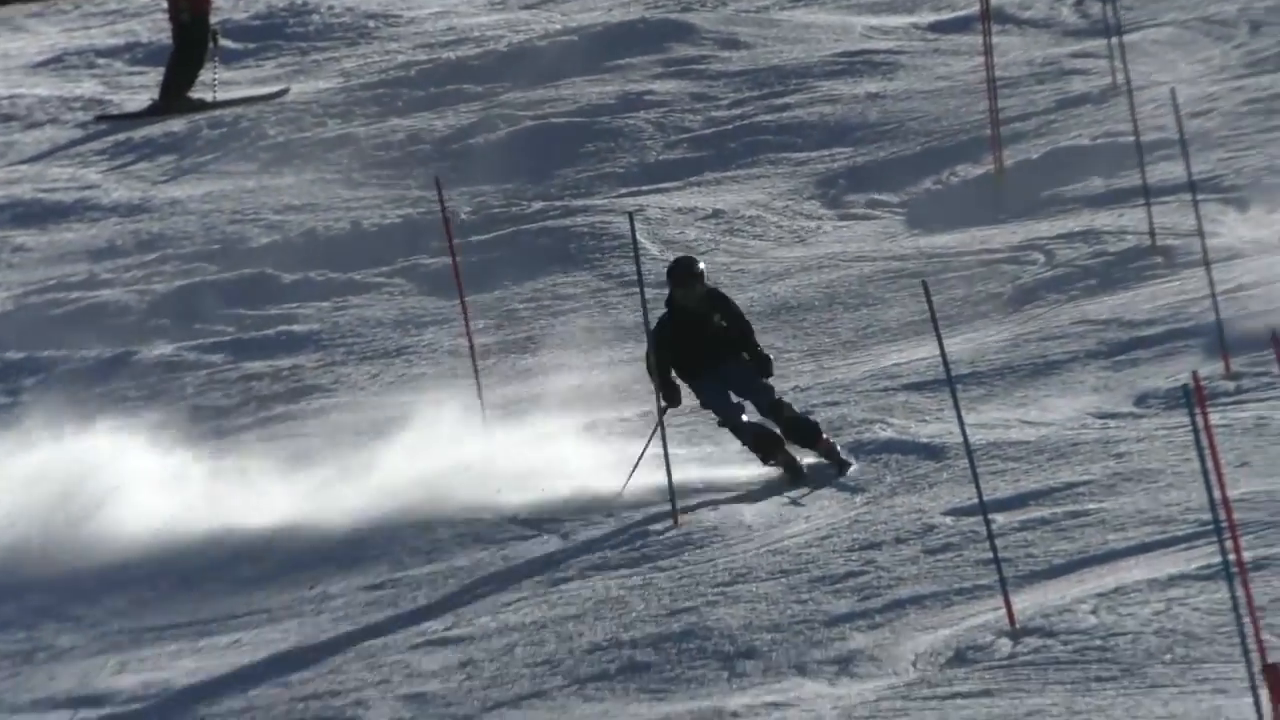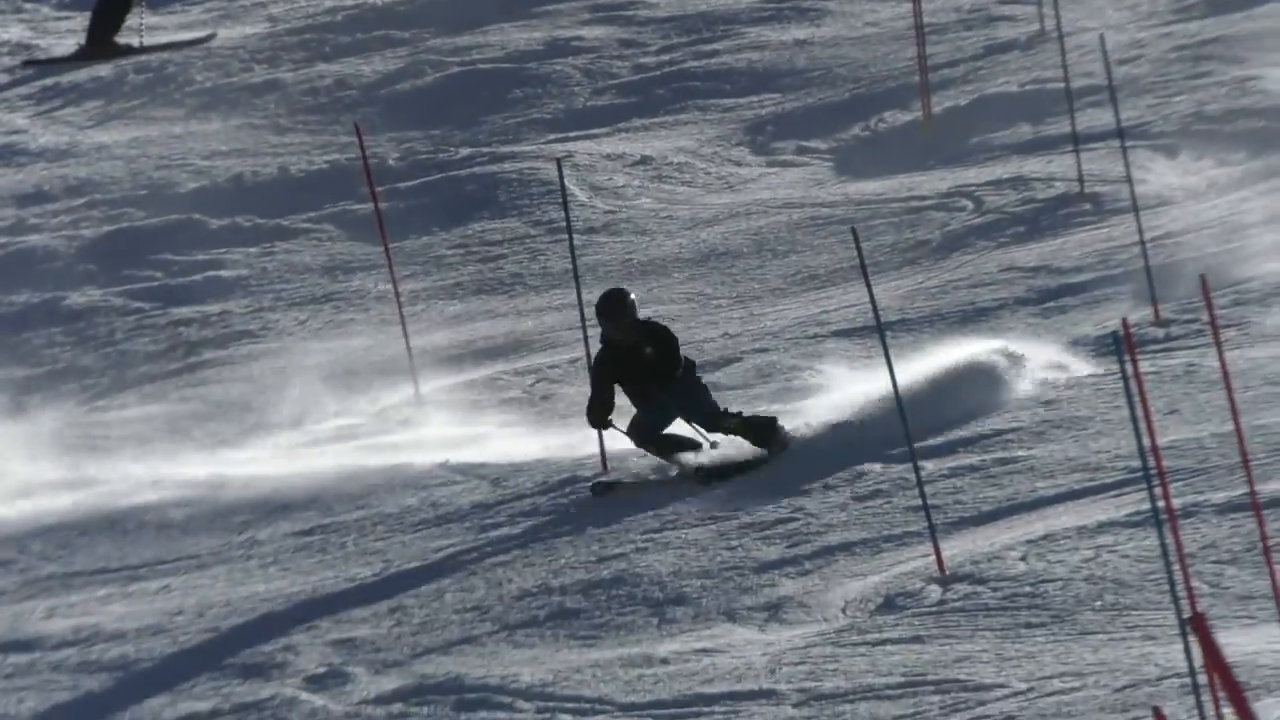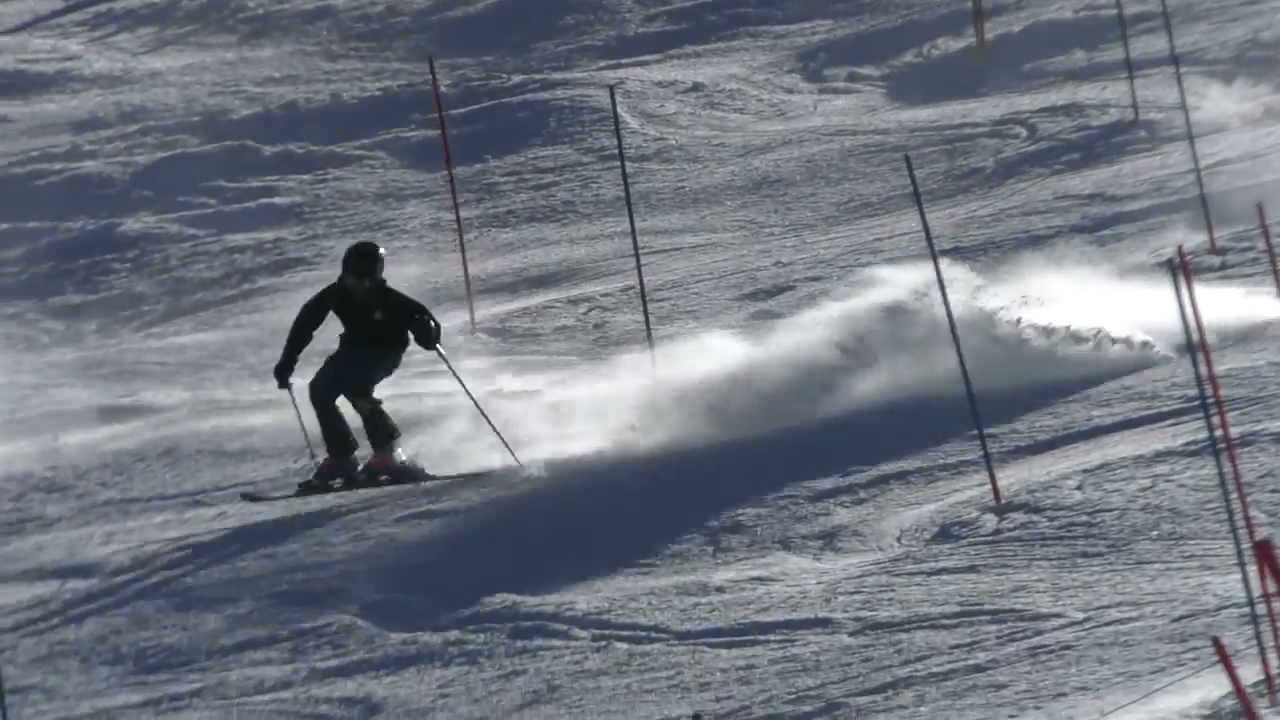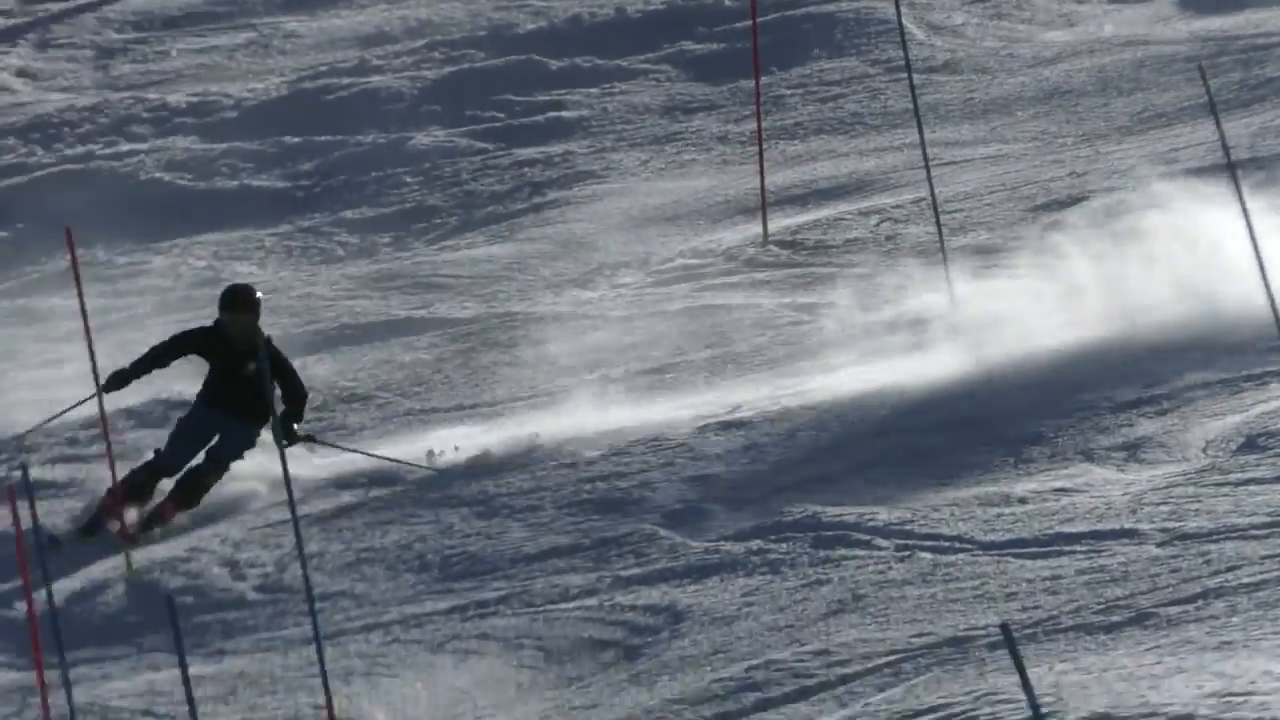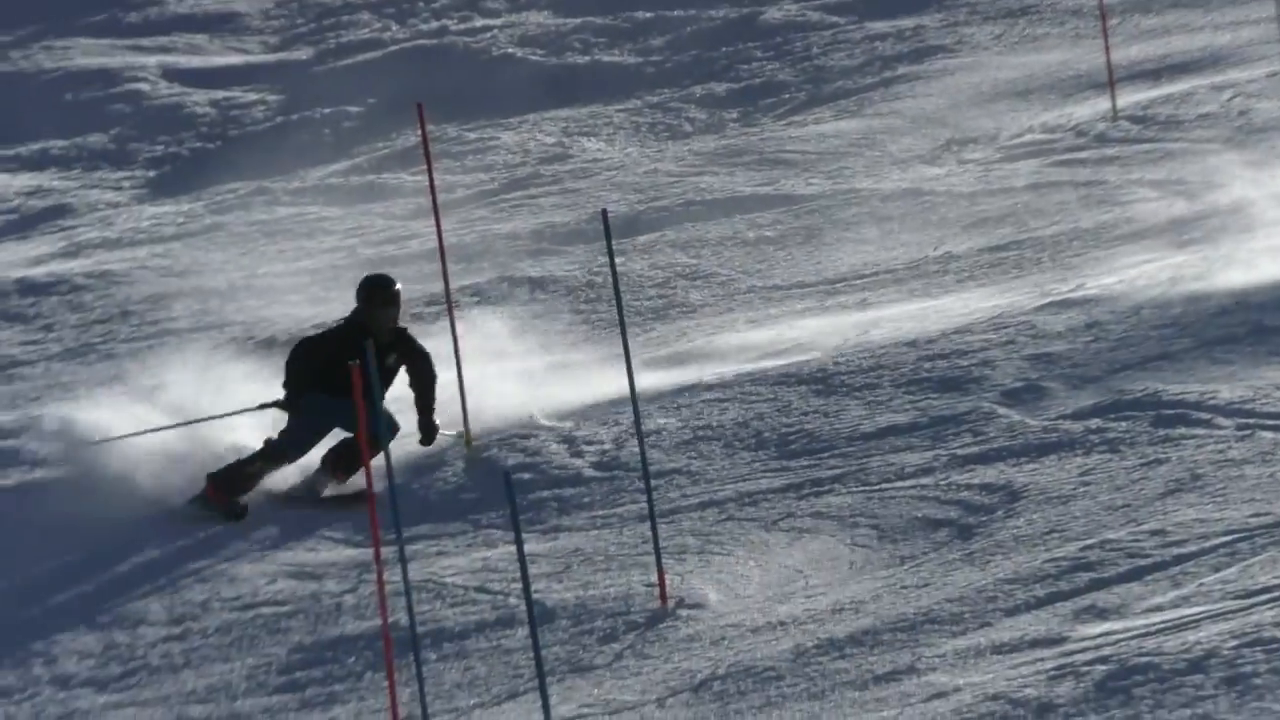
dt=0.4s
person 1, frame 1
left shoulder: (714, 300)
right shoulder: (670, 325)
left elbow: (739, 325)
right elbow: (657, 360)
left wrist: (757, 353)
right wrist: (667, 389)
left hip: (732, 363)
right hip: (704, 377)
left knee: (770, 405)
right knee: (734, 418)
left ankle: (820, 444)
right ankle: (780, 456)
person 1, frame 2
left shoulder: (651, 331)
right shoulder: (607, 358)
left elbow: (674, 360)
right elbow: (600, 396)
right wrist: (598, 415)
left hip: (680, 384)
right hip: (652, 403)
left knee: (715, 420)
right knee: (638, 433)
left ankle: (775, 436)
person 1, frame 3
left shoulder: (389, 299)
right shoulder: (337, 293)
left elbow: (423, 320)
right elbow: (306, 321)
left wrist: (427, 334)
right wrist: (287, 360)
left hip: (386, 352)
right hip: (354, 350)
left knee: (356, 389)
right knee: (319, 392)
left ankle: (387, 454)
right ankle: (341, 460)
person 1, frame 4
left shoulder: (266, 353)
right shoulder: (210, 338)
left elbow: (295, 390)
right elbow: (170, 349)
left wrist: (289, 422)
right wrist: (129, 373)
left hip: (246, 420)
right hip: (210, 407)
left knee: (217, 460)
right knee: (168, 460)
left ankle: (165, 511)
right ankle: (115, 501)
person 1, frame 5
left shoulder: (401, 342)
right shoulder: (346, 335)
left elbow: (423, 373)
right elbow: (303, 354)
left wrist: (426, 419)
right wrist: (294, 392)
left hip: (363, 403)
right hip: (325, 398)
left knee: (386, 429)
right knee: (287, 449)
left ankle: (324, 477)
right ankle: (217, 489)
